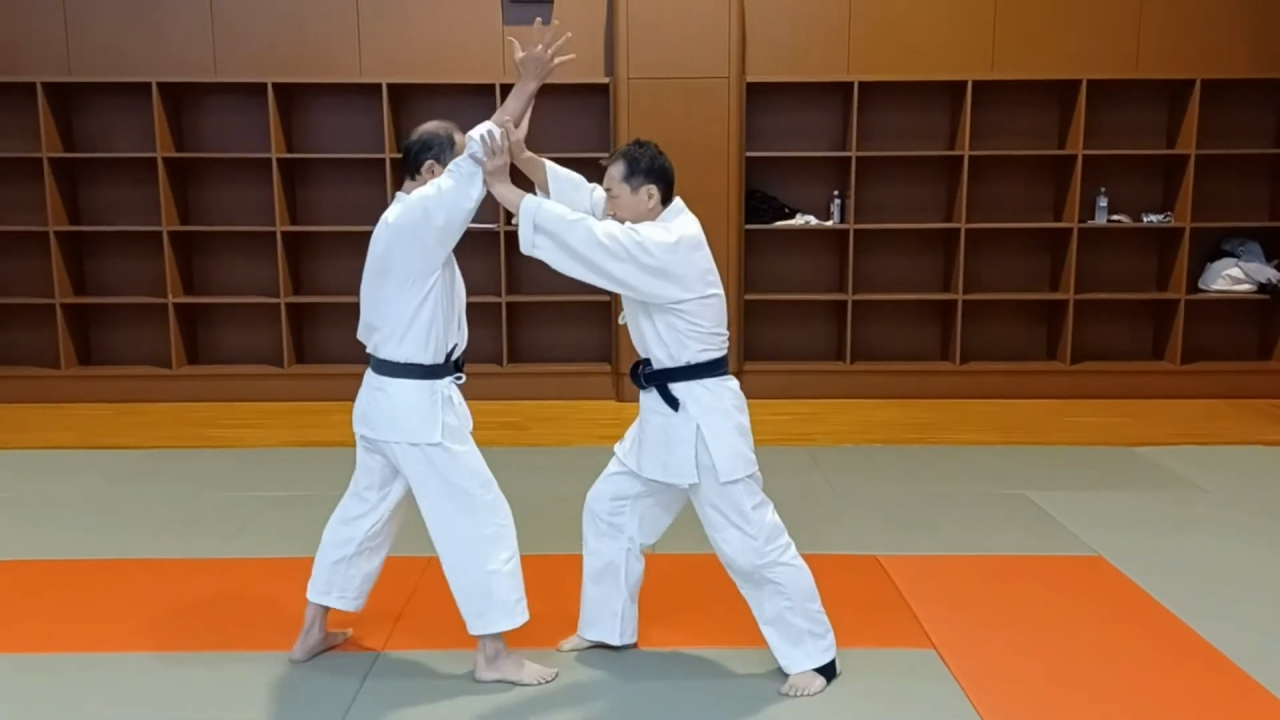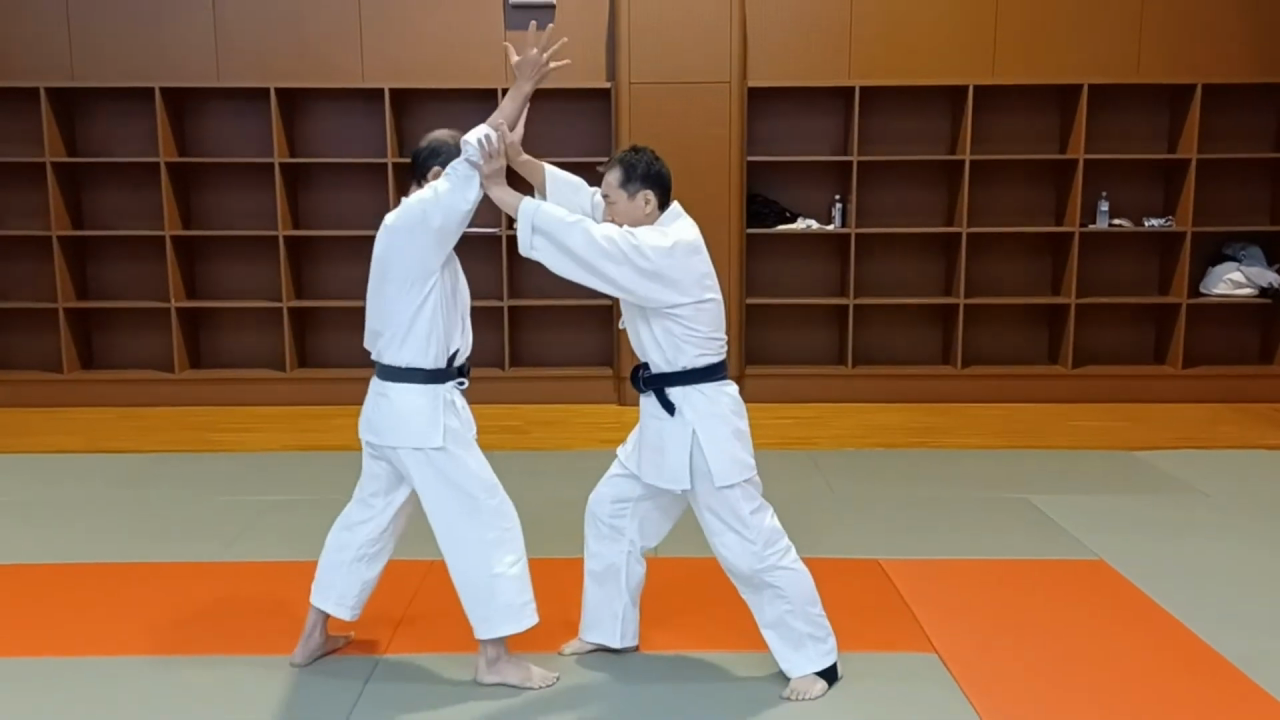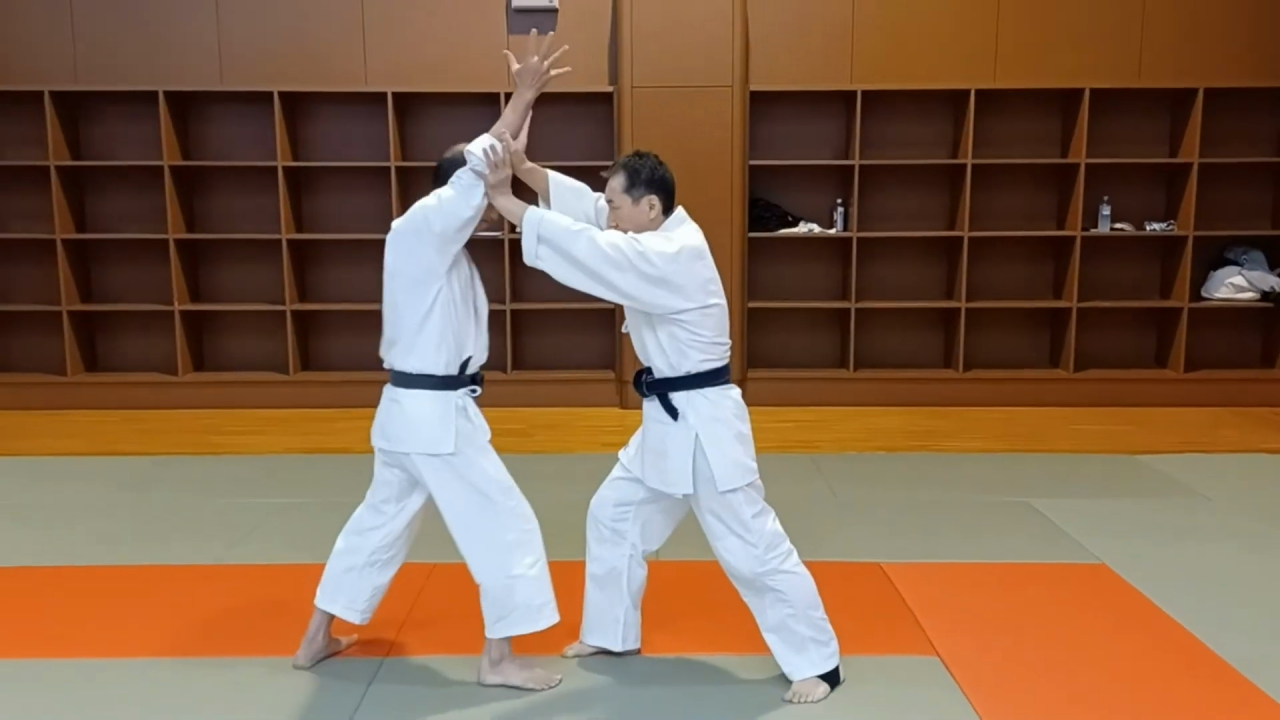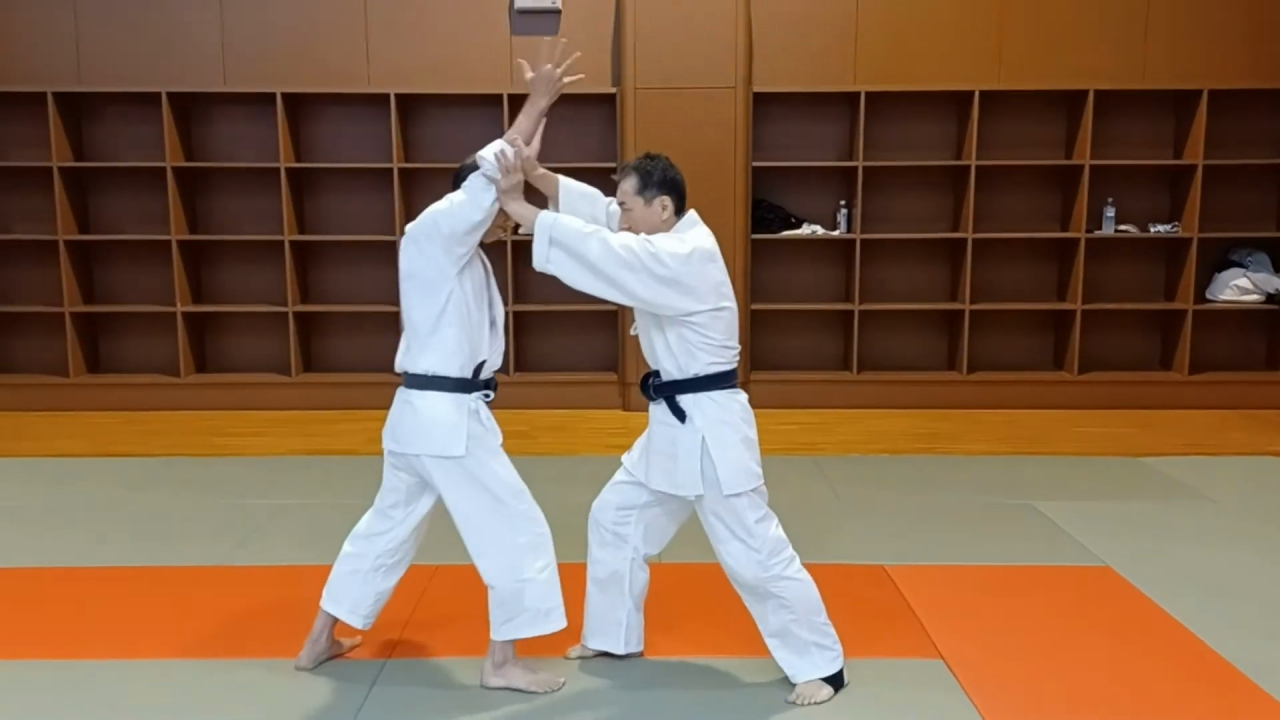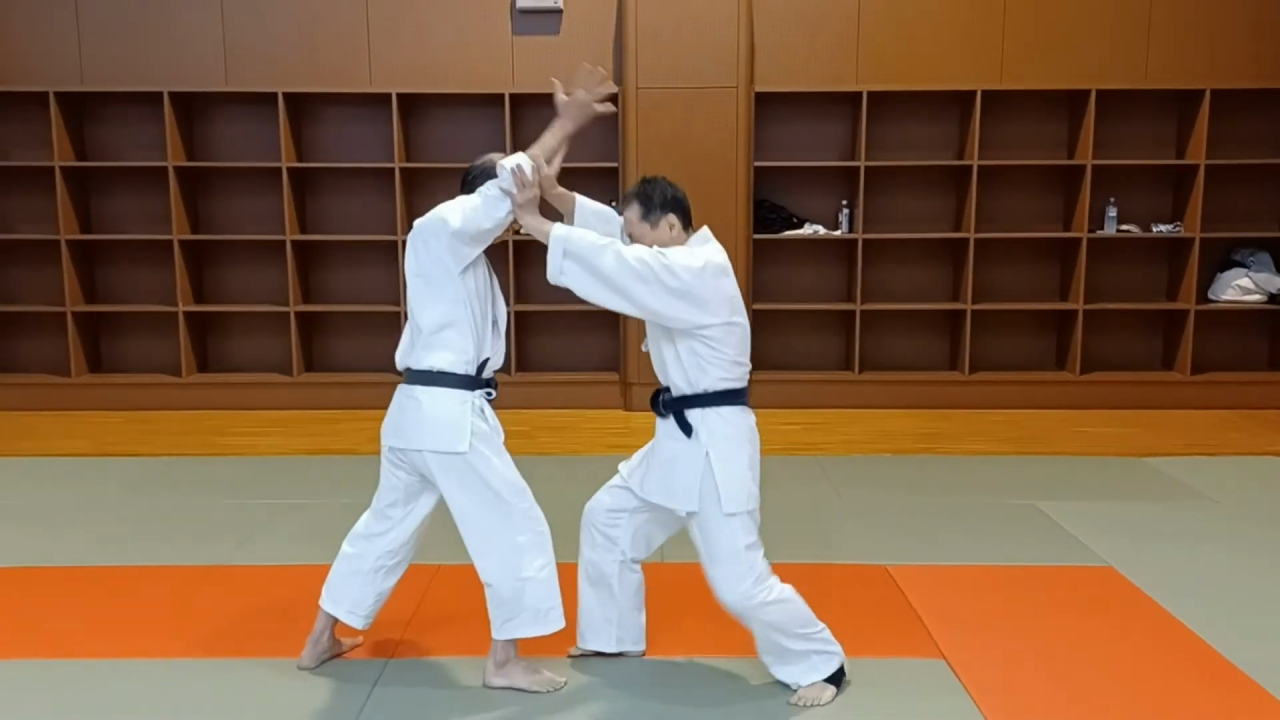
dt=0.2s
person 1, frame 1
left shoulder: (399, 224)
right shoulder: (418, 220)
right elbow: (478, 163)
right wrist: (528, 84)
left hip: (385, 394)
right hip: (420, 403)
left knee: (364, 510)
right knee: (477, 518)
left ankle: (313, 631)
right ankle: (492, 653)
person 1, frame 2
left shoulder: (410, 230)
right shoulder: (415, 224)
right elbow: (475, 164)
right wrist: (523, 87)
left hip: (394, 400)
right hip: (423, 408)
left knee: (369, 515)
right knee: (484, 521)
left ankle: (314, 634)
right ankle: (495, 657)
person 1, frame 3
left shoulder: (437, 244)
right shoulder: (421, 229)
right elbow: (477, 169)
right wrist: (524, 96)
left hip: (409, 407)
right hip: (436, 414)
left knee: (380, 520)
right knee: (503, 523)
left ankle: (318, 637)
right ankle: (499, 658)
person 1, frame 4
left shoulder: (459, 250)
right shoulder: (432, 232)
right elbow: (489, 176)
right wrist: (538, 103)
left hip: (420, 413)
right hip: (447, 417)
left knee: (388, 525)
right knee: (515, 530)
left ankle: (320, 639)
right ankle: (501, 660)
person 1, frame 5
left shoulder: (461, 251)
right shoulder: (438, 229)
right elbow: (506, 189)
right wrist: (566, 123)
left hip: (416, 410)
right hip: (449, 416)
left knee: (387, 522)
right knee: (515, 530)
left ankle: (321, 638)
right ankle: (504, 660)
person 2, frame 1
left shoulder: (670, 247)
right shoulder: (659, 229)
left elbow: (586, 238)
right elbow: (581, 200)
left wrist: (506, 192)
right wrist: (524, 160)
left hip: (703, 413)
right hip: (664, 409)
left knee: (752, 541)
right knee: (609, 510)
left ankle: (814, 655)
right ankle: (607, 626)
person 2, frame 2
left shoulder: (667, 252)
right shoulder: (659, 232)
left elbow: (583, 241)
right elbow: (581, 203)
left wrist: (503, 194)
right wrist: (520, 162)
left hip: (700, 416)
right hip: (665, 414)
left knee: (751, 545)
right knee: (611, 514)
left ankle: (816, 659)
right ankle: (609, 630)
person 2, frame 3
left shoulder: (672, 257)
right shoulder: (662, 236)
left elbow: (586, 249)
right elbow: (581, 205)
left wrist: (507, 203)
right wrist: (524, 169)
left hip: (703, 420)
right hip: (667, 417)
left knee: (752, 549)
right knee: (613, 517)
left ankle: (818, 662)
right ankle: (611, 633)
person 2, frame 4
left shoulder: (684, 258)
right shoulder: (670, 243)
left elbow: (601, 252)
right elbow: (595, 211)
left wrist: (520, 209)
right wrist: (536, 175)
left hip: (710, 423)
right hip: (673, 421)
left knee: (756, 555)
right knee: (614, 520)
left ankle: (822, 665)
right ankle: (613, 637)
person 2, frame 5
left shoulder: (697, 272)
right shoulder: (681, 261)
left elbow: (615, 265)
right elbow: (608, 231)
left wrist: (535, 223)
right wrist: (554, 195)
left hip: (714, 440)
right hip: (679, 436)
left knee: (738, 580)
right knee: (607, 521)
left ankle: (821, 664)
right ankle: (614, 637)
